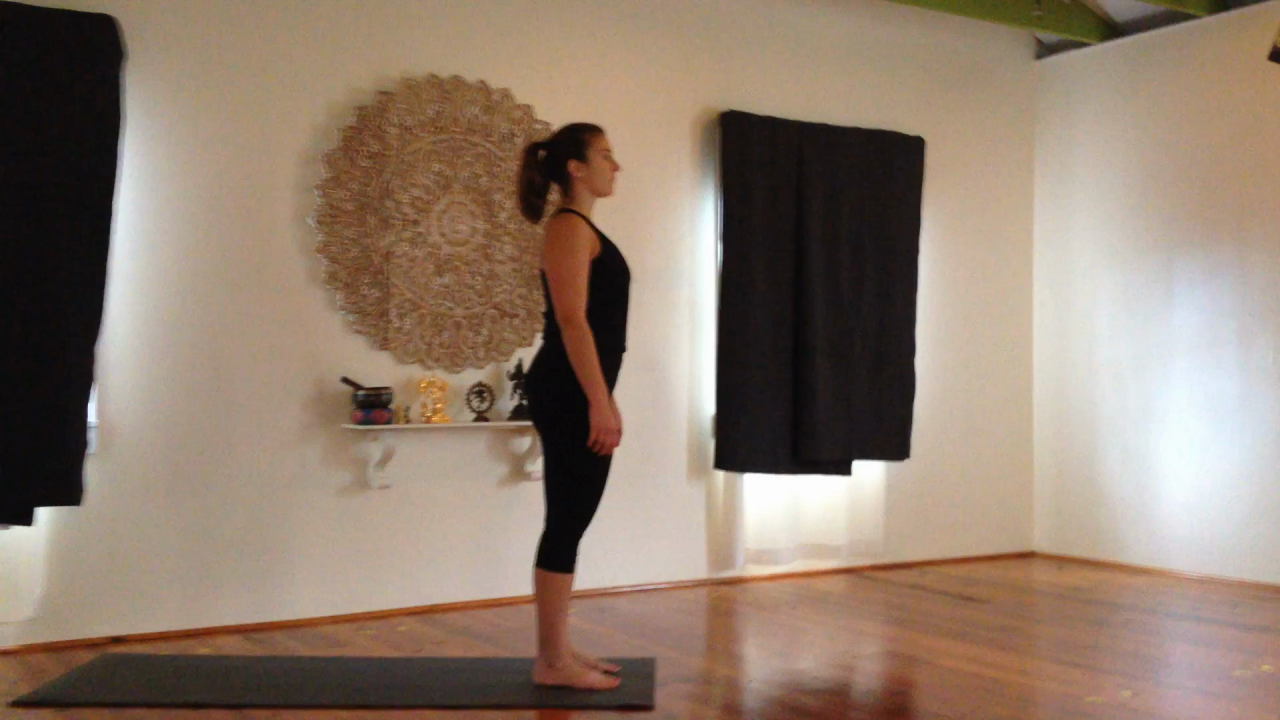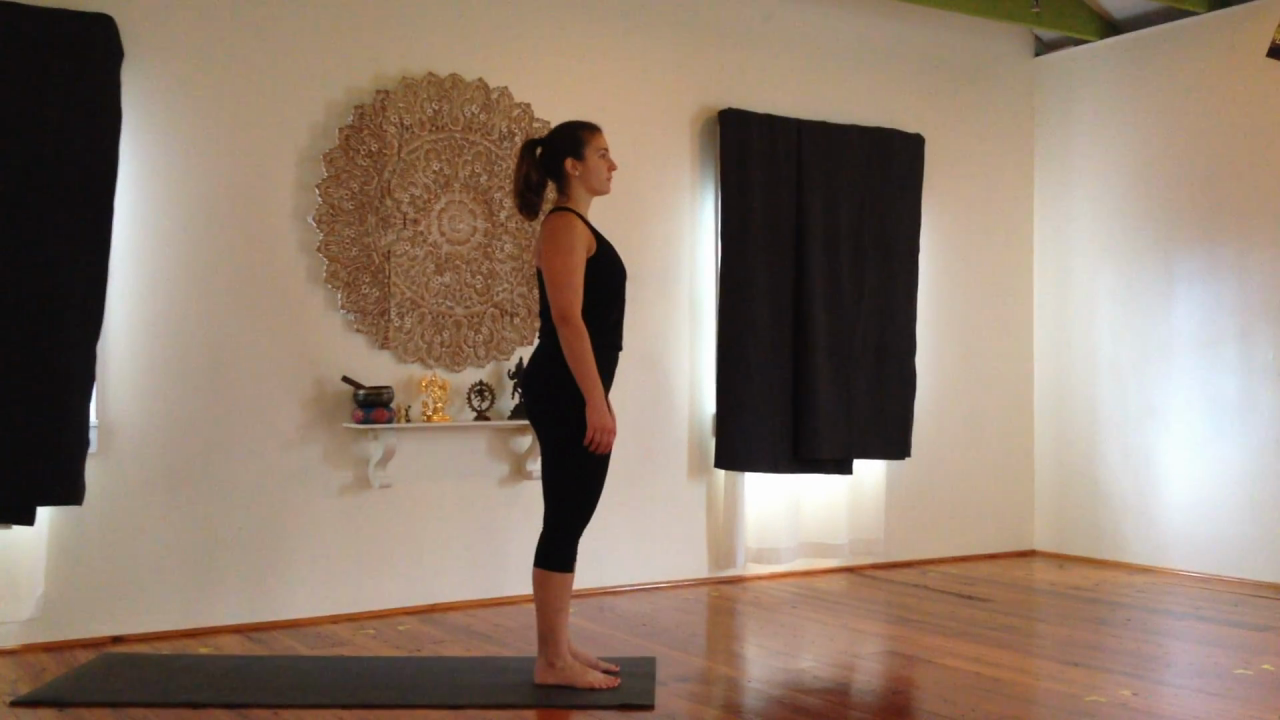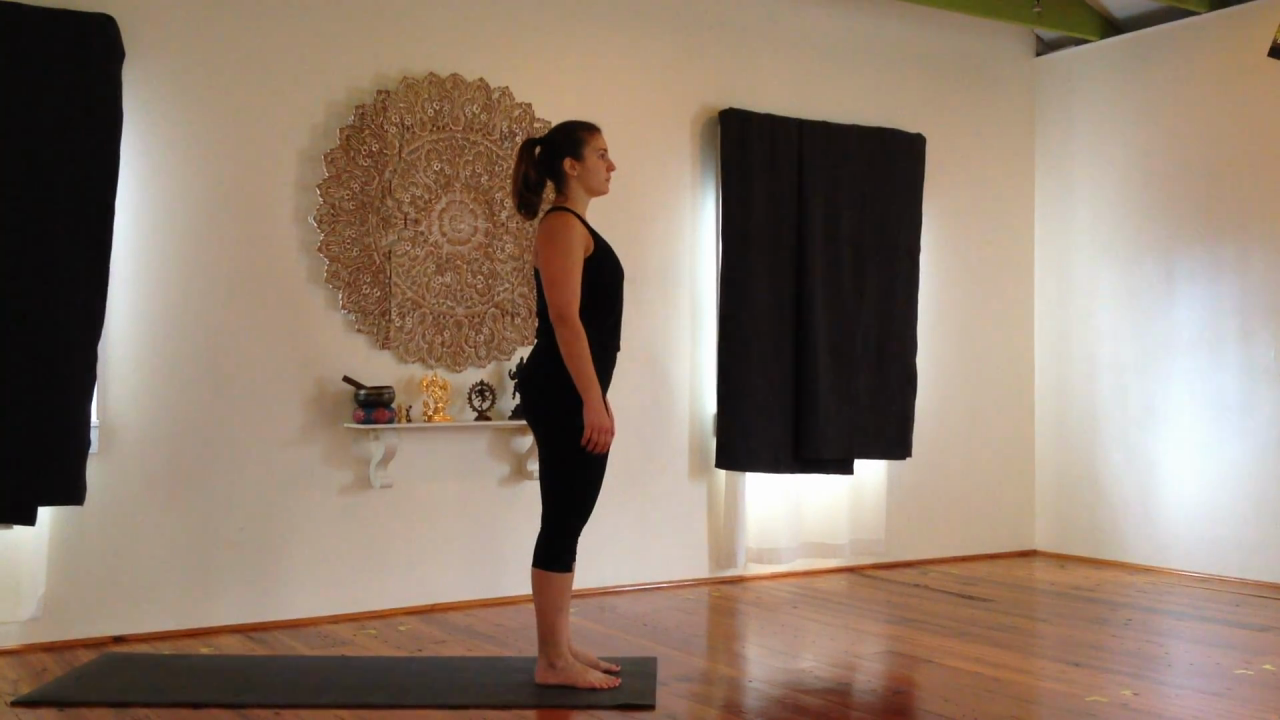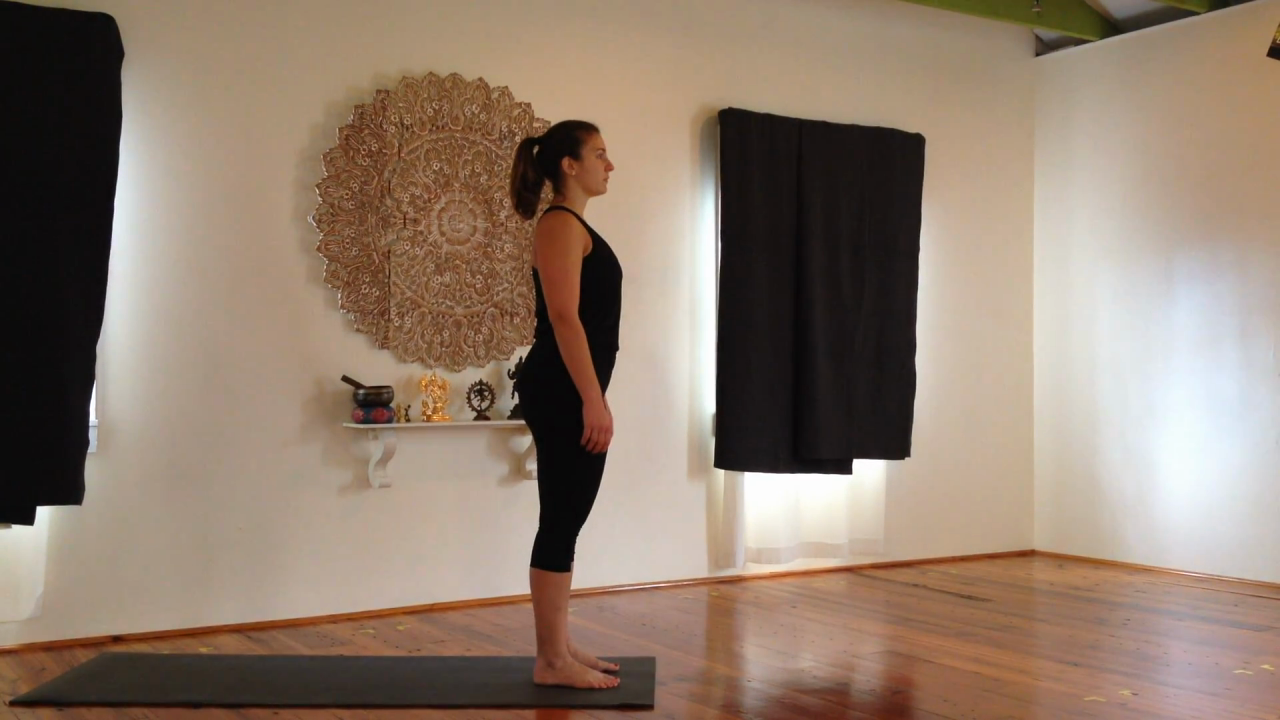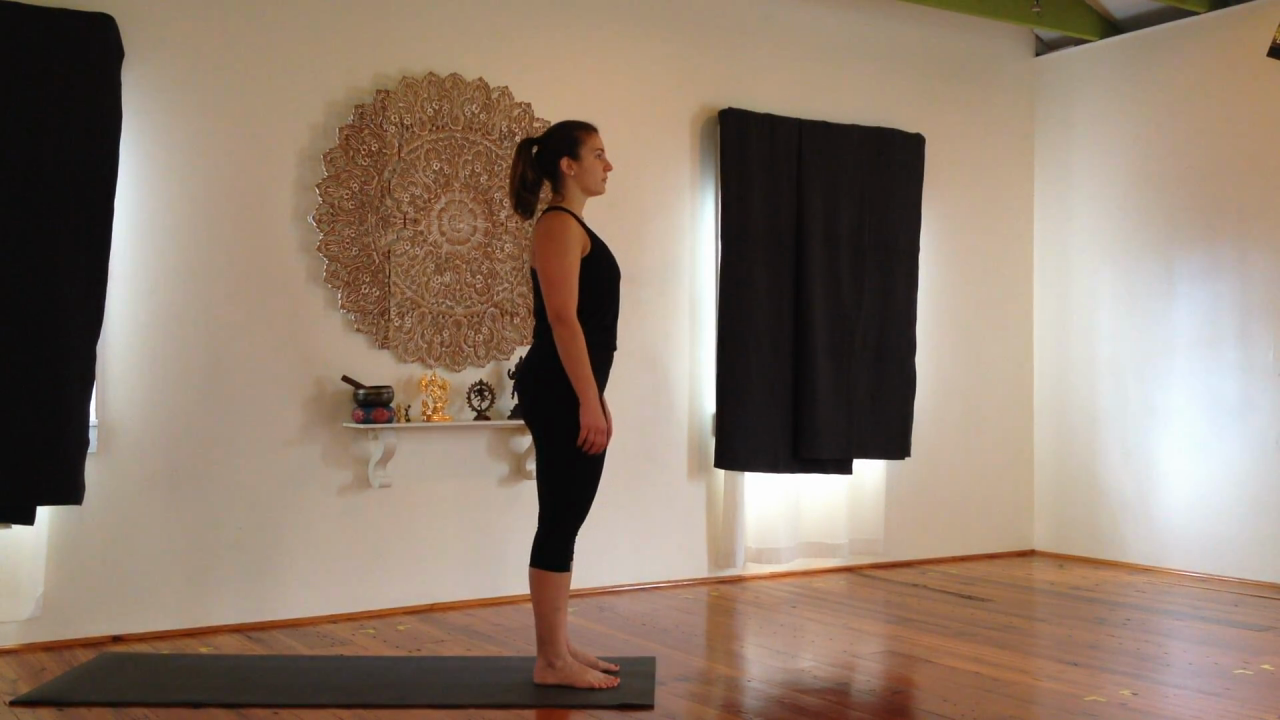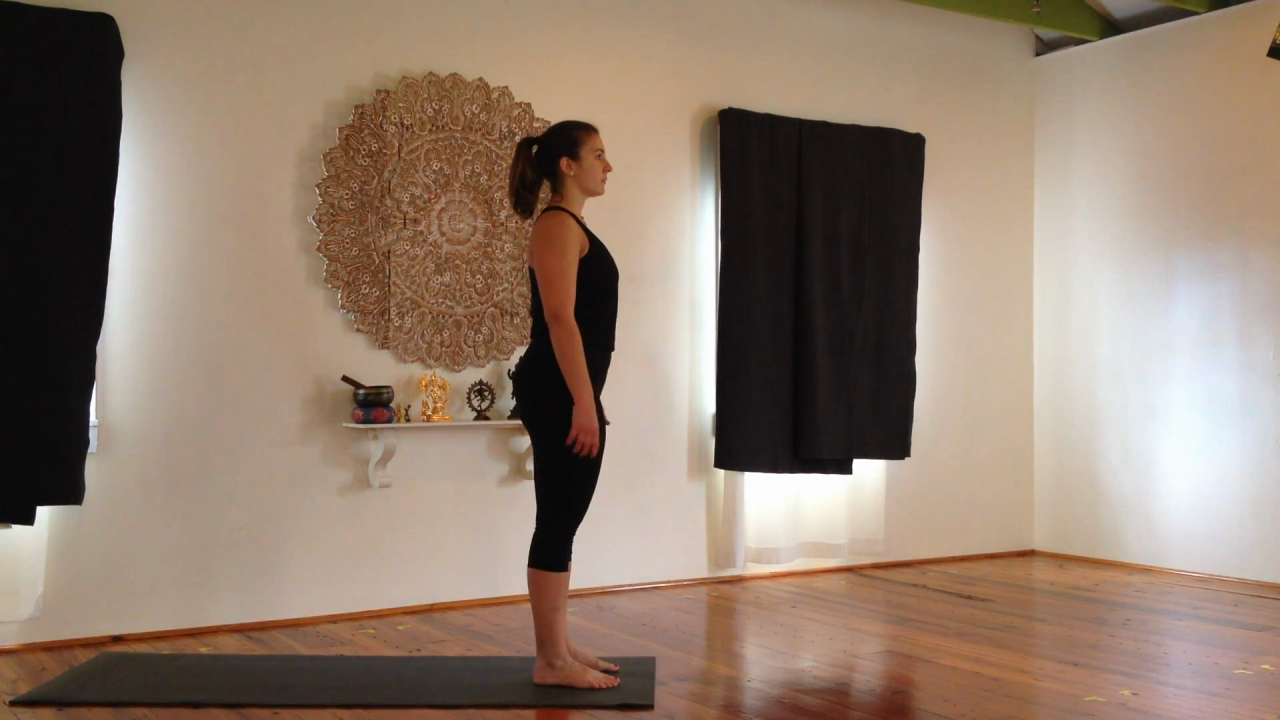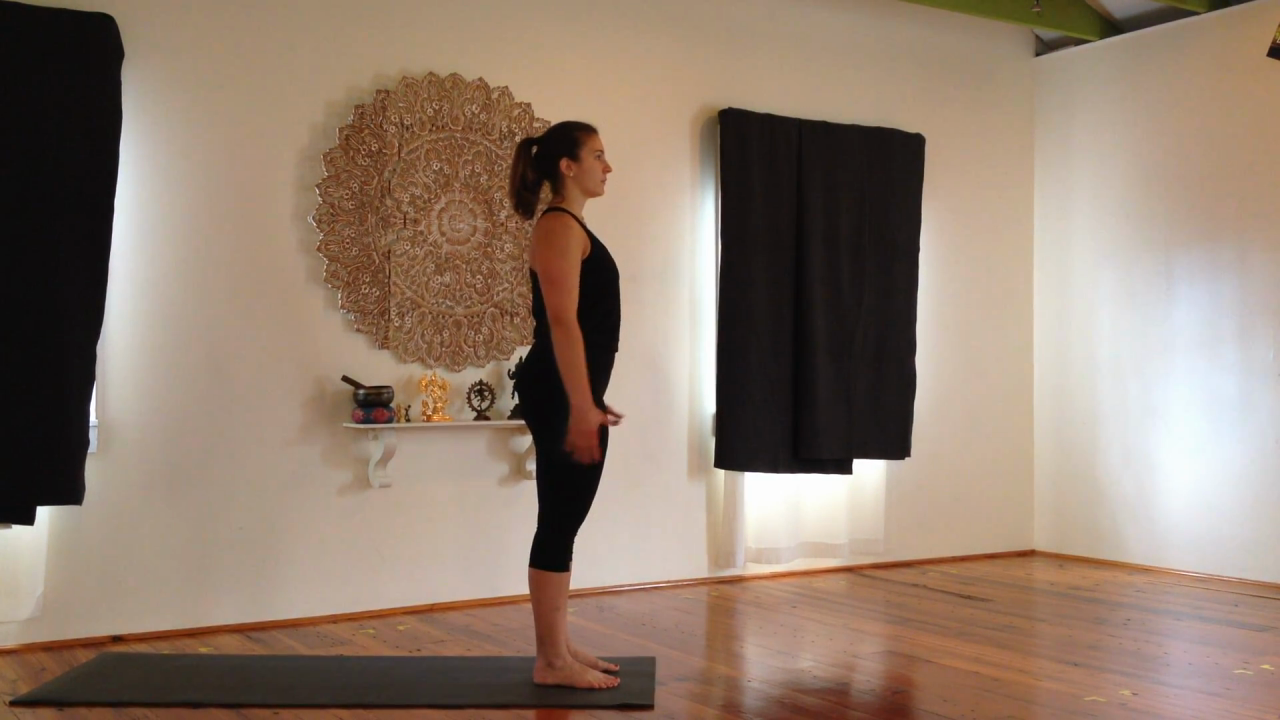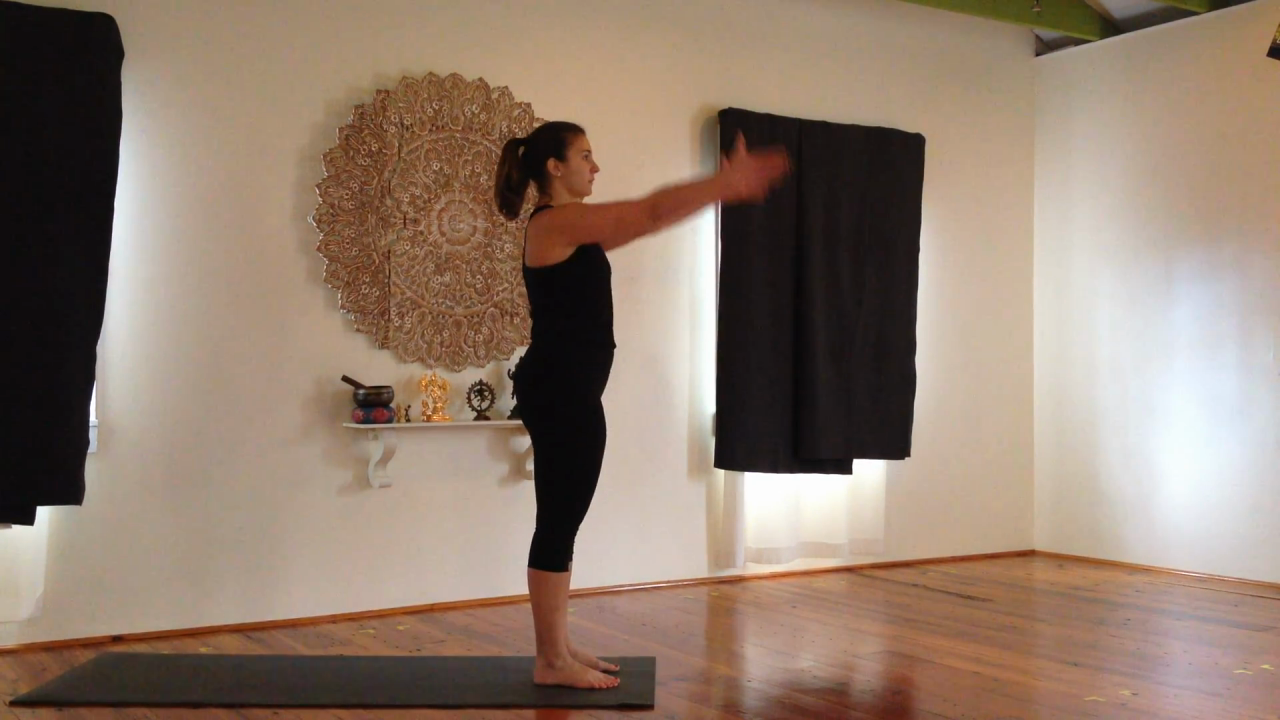
dt=0.7s
person 1, frame 1
left shoulder: (583, 228)
right shoulder: (569, 228)
right elbow: (571, 321)
left wrist: (604, 400)
right wrist: (598, 403)
left hip: (578, 393)
right hip: (569, 394)
left knee: (570, 522)
right knee: (566, 523)
left ankle: (558, 650)
right ankle: (552, 661)
person 1, frame 2
left shoulder: (578, 226)
right shoulder: (565, 226)
right elbow: (568, 320)
left wrist: (596, 398)
right wrist: (596, 401)
left hip: (572, 392)
right hip: (565, 392)
left knee: (570, 521)
right knee: (565, 522)
left ankle: (560, 648)
right ankle: (552, 660)
person 1, frame 3
left shoulder: (576, 226)
right shoulder: (562, 225)
right elbow: (565, 320)
left wrist: (597, 399)
right wrist: (591, 402)
left hip: (572, 393)
right hip: (563, 393)
left knee: (568, 521)
right knee: (563, 522)
left ankle: (560, 648)
right ankle: (553, 661)
person 1, frame 4
left shoulder: (575, 225)
right shoulder: (560, 224)
right elbow: (565, 319)
left wrist: (595, 398)
right wrist: (592, 400)
left hip: (571, 391)
right hip: (562, 392)
left knee: (566, 521)
right knee: (561, 522)
left ankle: (559, 646)
right ankle: (551, 660)
person 1, frame 5
left shoulder: (573, 226)
right shoulder: (559, 225)
right elbow: (563, 320)
left wrist: (596, 399)
right wrist: (588, 402)
left hip: (570, 392)
right hip: (560, 393)
left knee: (565, 521)
right knee: (560, 522)
left ankle: (559, 647)
right ankle: (552, 661)
person 1, frame 6
left shoulder: (571, 225)
right shoulder: (557, 225)
right elbow: (560, 320)
left wrist: (588, 399)
right wrist: (583, 402)
left hip: (568, 390)
right hip: (559, 393)
left knee: (563, 522)
right knee: (558, 523)
left ankle: (559, 647)
right ankle: (551, 660)
person 1, frame 7
left shoulder: (570, 226)
right shoulder: (559, 227)
right elbow: (562, 320)
left wrist: (589, 400)
right wrist: (580, 405)
left hip: (571, 390)
right hip: (560, 392)
left knee: (564, 522)
right knee: (559, 523)
left ankle: (558, 647)
right ankle: (552, 661)
person 1, frame 8
left shoulder: (567, 225)
right shoulder: (557, 221)
left elbow: (648, 214)
right elbow: (650, 212)
left wrist: (722, 184)
right wrist: (725, 184)
left hip: (569, 389)
right hip: (559, 390)
left knee: (563, 522)
right knee: (558, 523)
left ankle: (557, 648)
right ankle: (551, 660)
